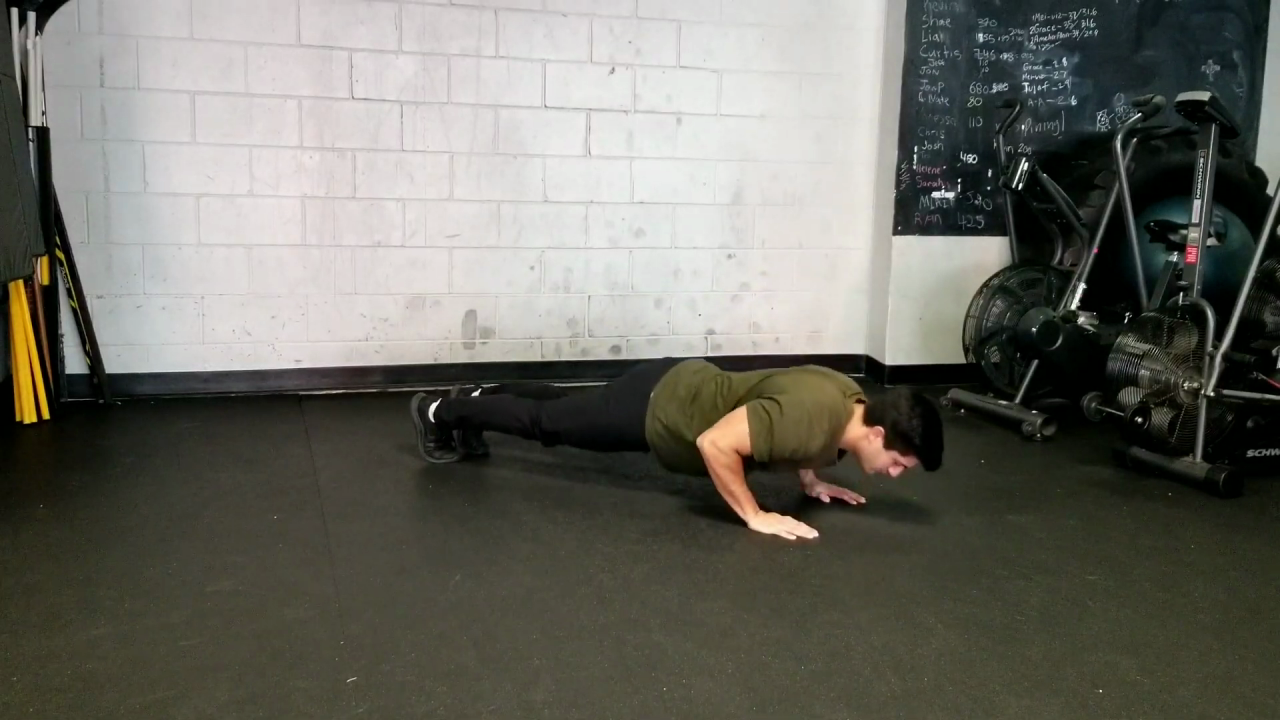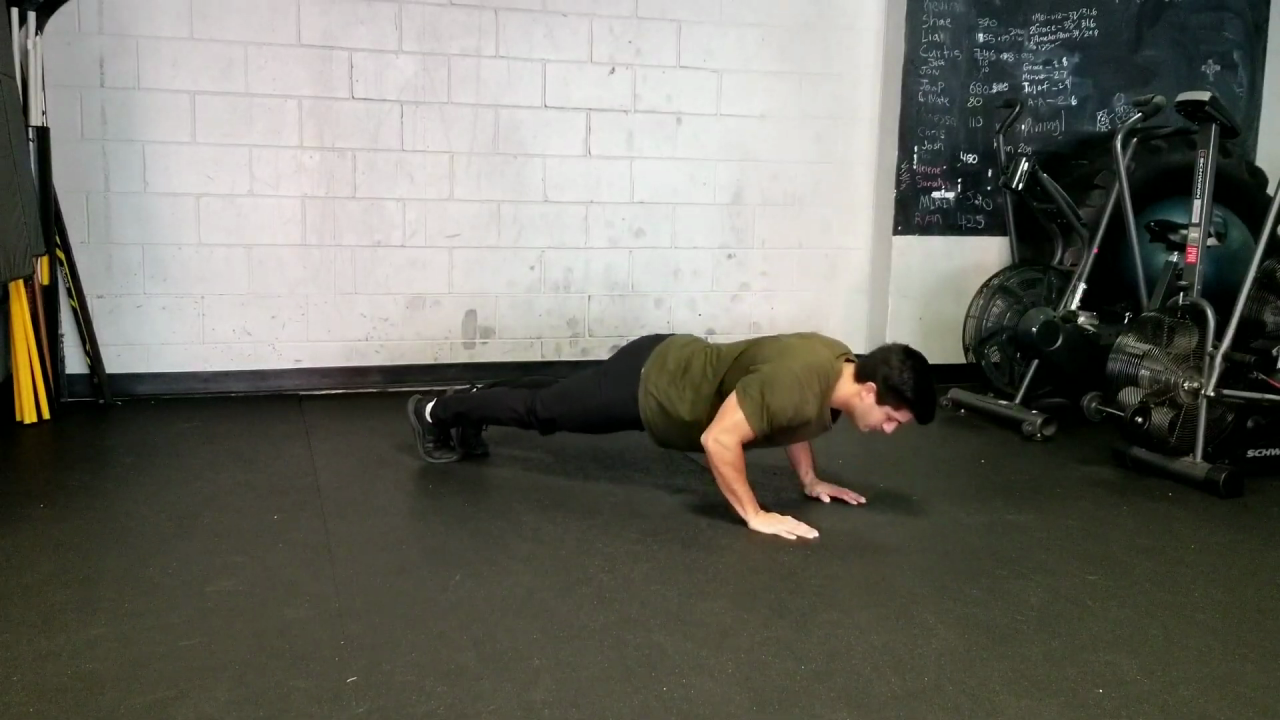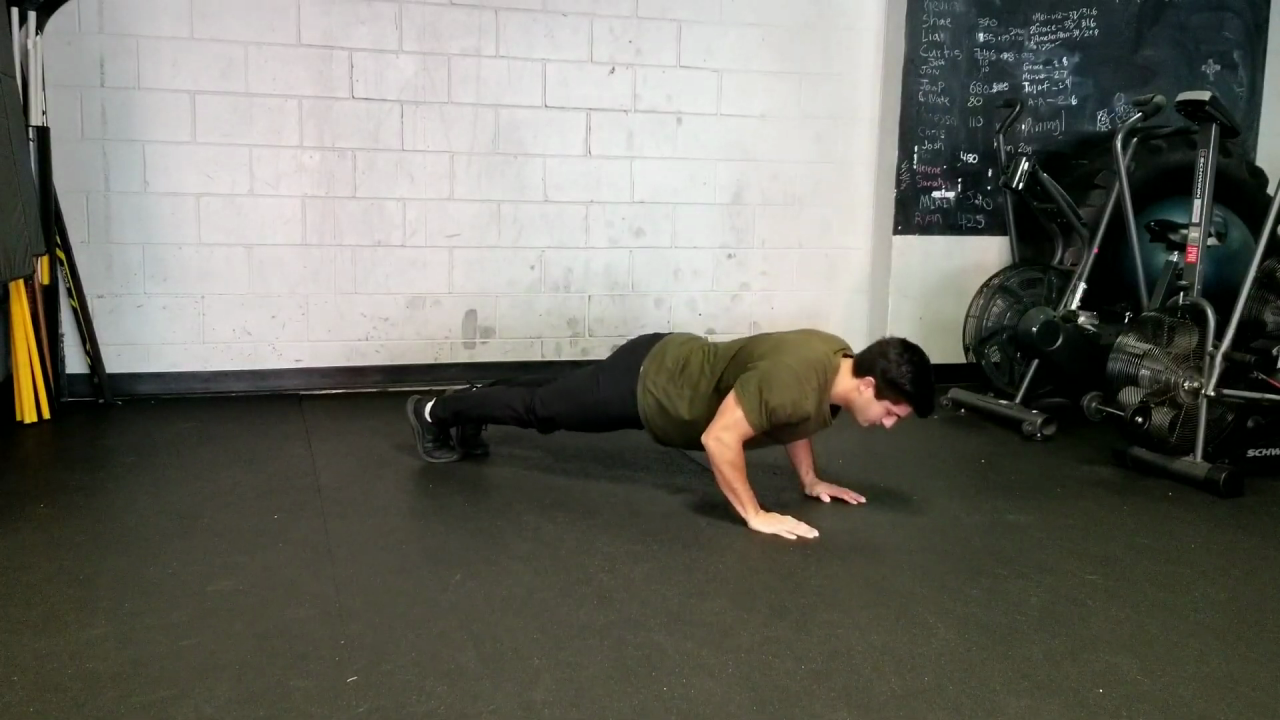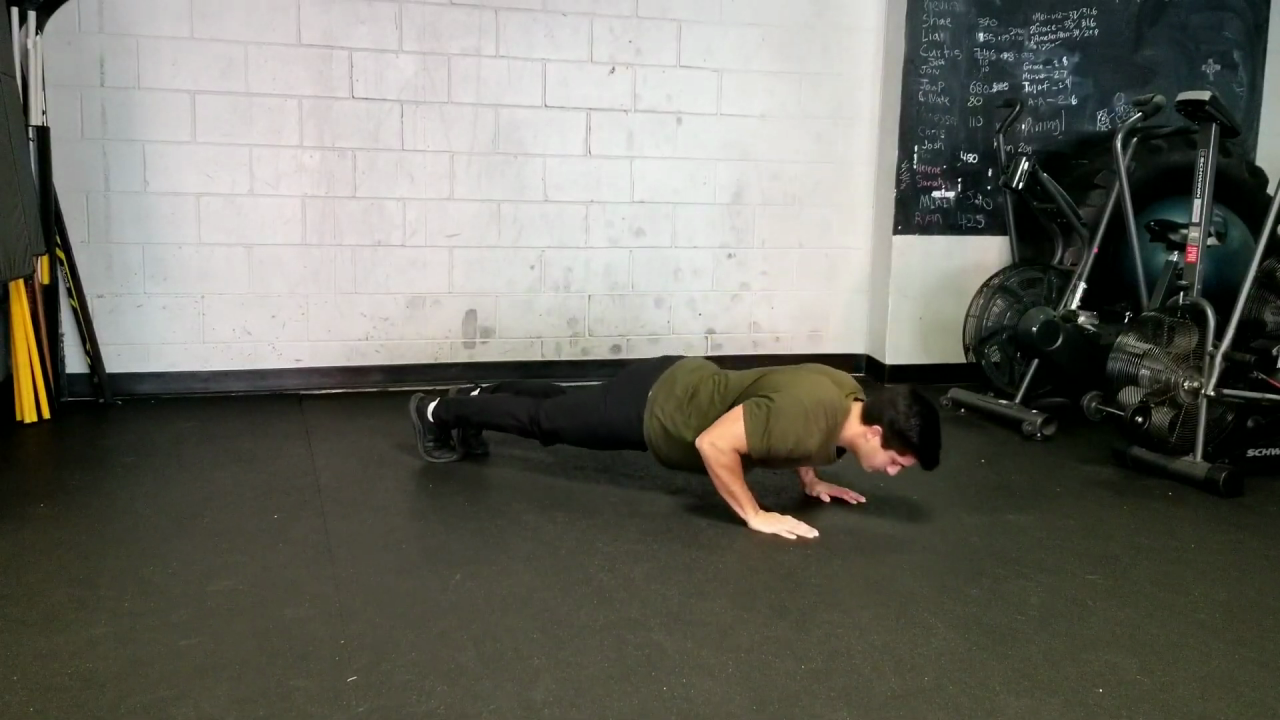
dt=0.5s
person 1, frame 1
left shoulder: (849, 396)
right shoulder: (813, 419)
right elbow: (714, 442)
left wrist: (810, 478)
right wrist: (754, 516)
left hip: (686, 385)
right hip: (658, 411)
left knee: (566, 410)
right knee: (545, 422)
left ankle: (478, 397)
right ankle: (440, 413)
person 1, frame 2
left shoulder: (838, 365)
right shoulder: (796, 381)
left elbow: (795, 419)
right elbow: (717, 440)
left wrist: (809, 481)
right wrist: (754, 516)
left hip: (676, 370)
right hip: (648, 387)
left knee: (552, 405)
right knee: (540, 412)
left ankle: (468, 408)
right ankle: (436, 412)
person 1, frame 3
left shoulder: (838, 358)
right shoulder: (795, 378)
left elbow: (795, 417)
right elbow: (718, 438)
left wrist: (810, 481)
right wrist: (755, 515)
left hip: (674, 367)
right hip: (648, 385)
left knee: (554, 403)
right knee: (539, 410)
left ankle: (467, 409)
right ankle: (436, 413)
person 1, frame 4
left shoulder: (847, 394)
right shoulder: (809, 419)
right elbow: (712, 443)
left wrist: (810, 478)
right wrist: (754, 515)
left hip: (685, 383)
right hip: (656, 410)
left knee: (566, 406)
right knee: (544, 421)
left ankle: (479, 396)
right ankle: (439, 412)
